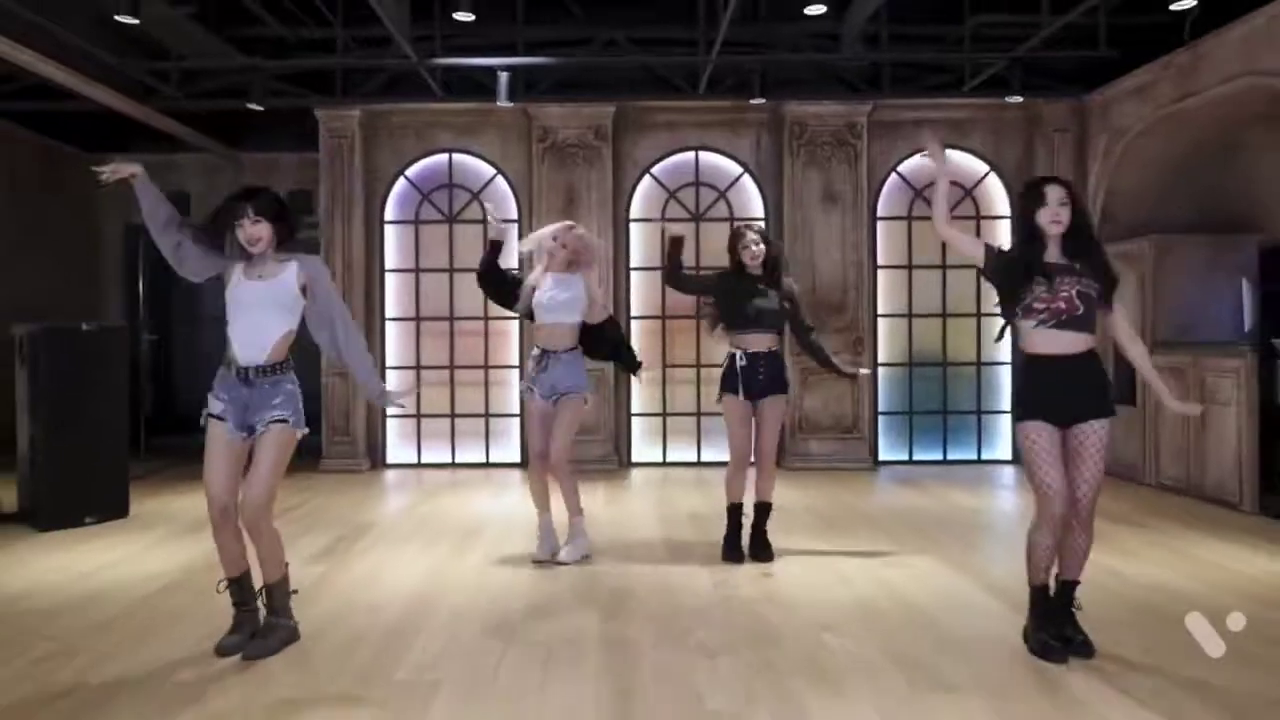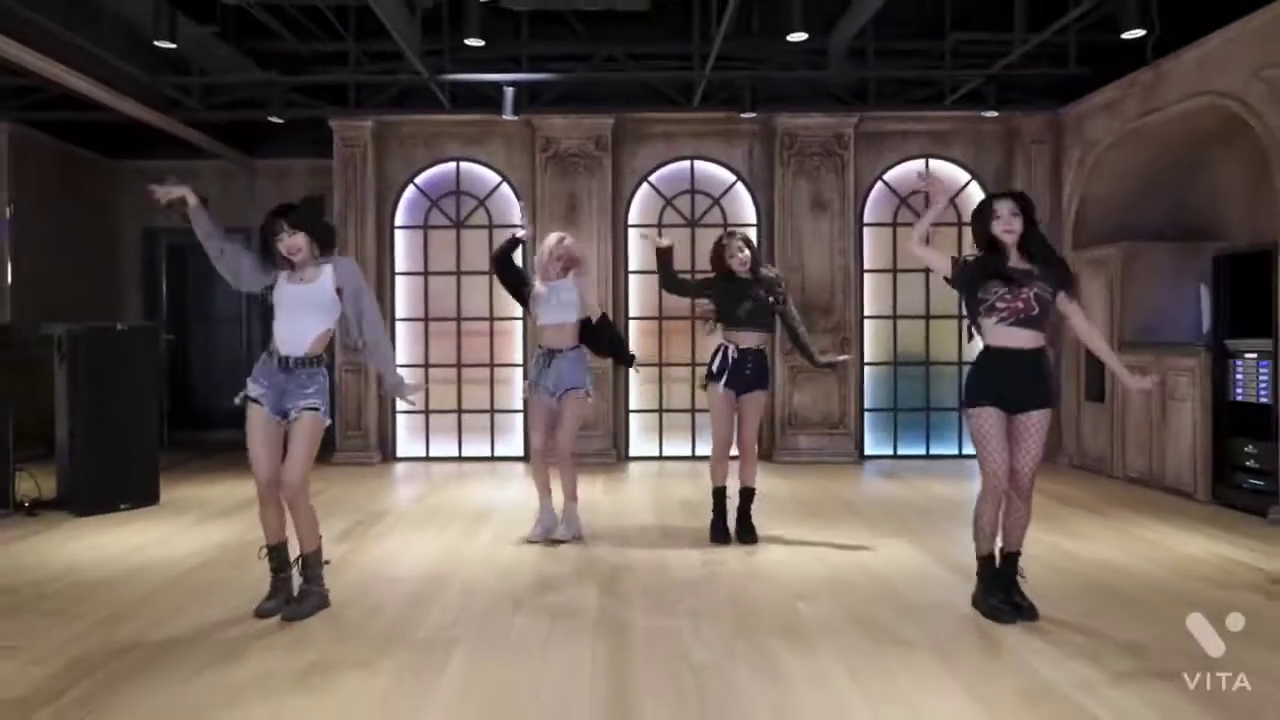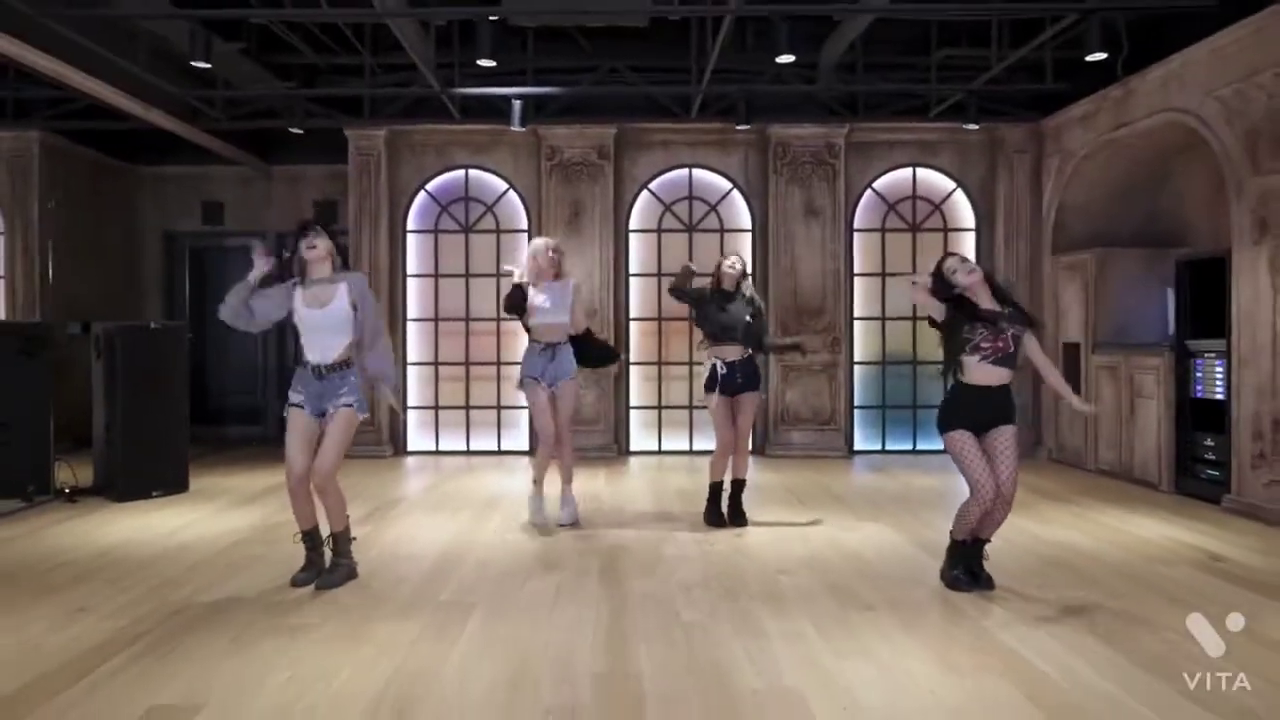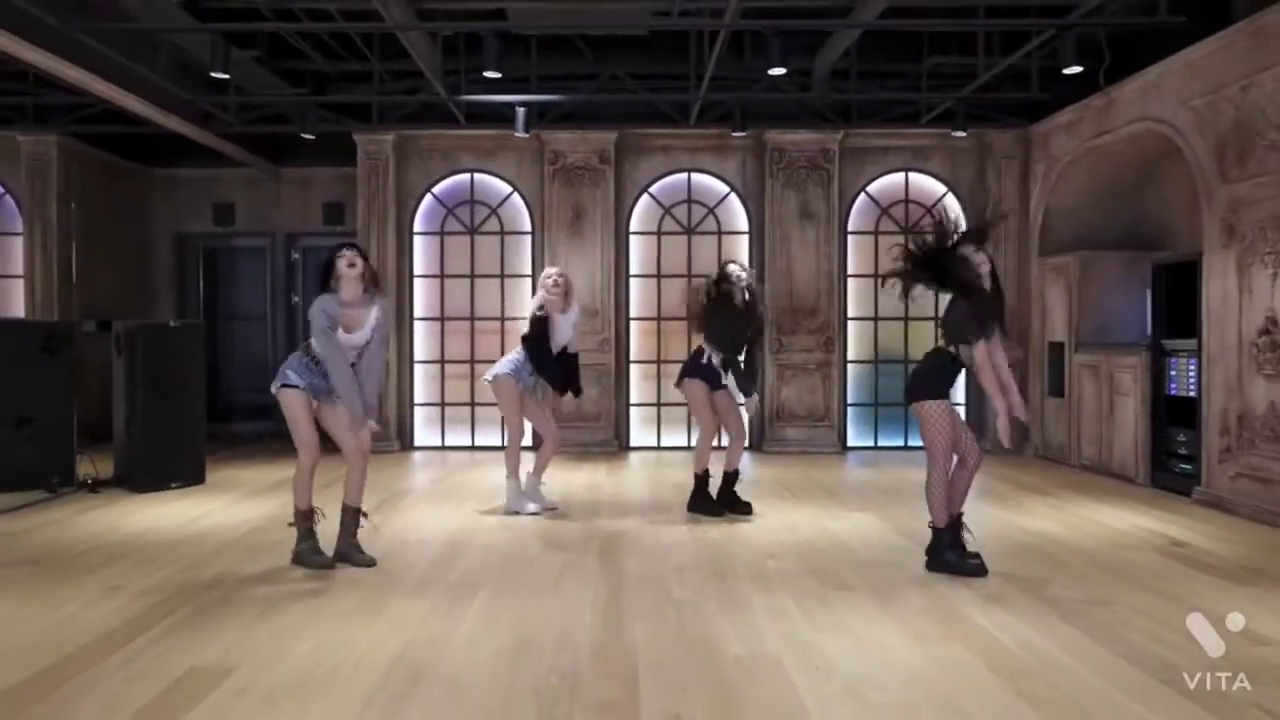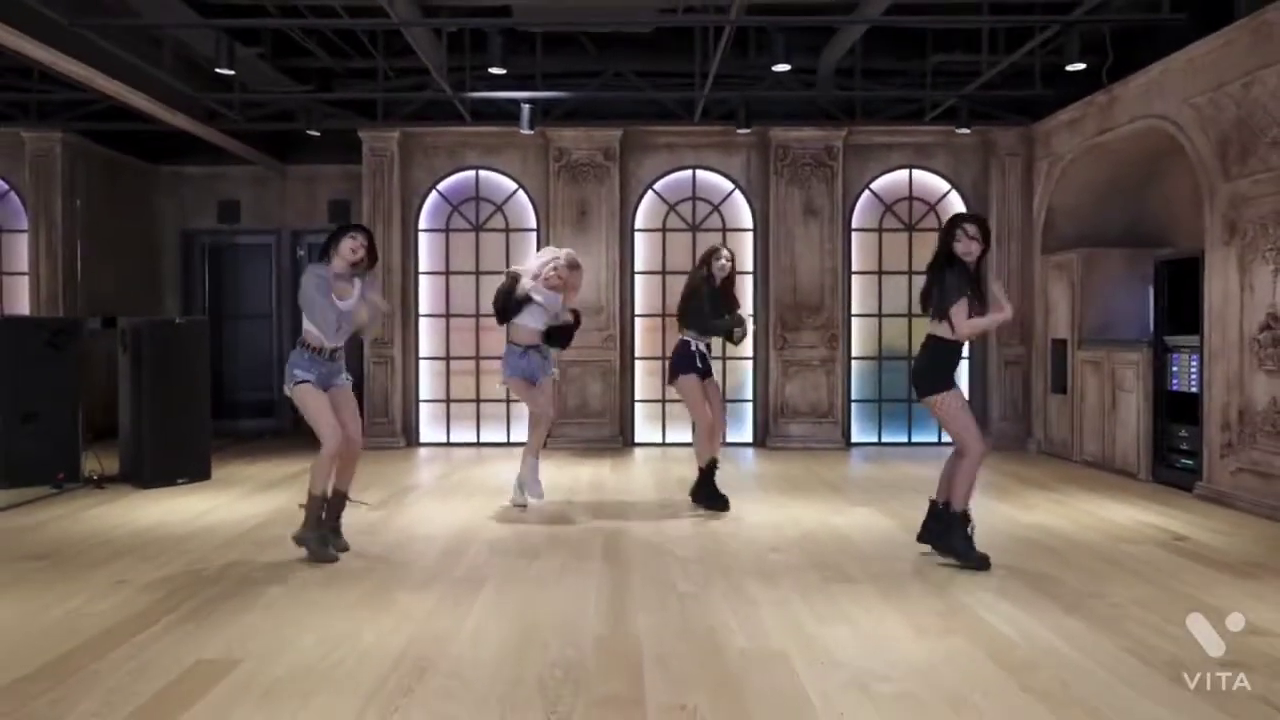
dt=0.5s
person 1, frame 1
left shoulder: (1091, 269)
right shoulder: (1010, 265)
left elbow: (1124, 334)
right elbow: (944, 227)
left wrist: (1165, 394)
right wrist: (942, 173)
left hip: (1087, 388)
right hip: (1036, 390)
left knee: (1084, 510)
right knee: (1054, 507)
left ankle: (1064, 610)
right ankle: (1039, 614)
person 1, frame 2
left shoulder: (1044, 273)
right shoulder: (973, 271)
left elbow: (1081, 325)
right elbow: (916, 246)
left wrist: (1123, 373)
right wrist: (937, 204)
left hip: (1033, 379)
right hip: (988, 379)
left knee: (1022, 485)
right knee: (996, 482)
left ankle: (1009, 579)
right ankle: (986, 581)
person 1, frame 3
left shoulder: (1014, 315)
right shoulder: (958, 314)
left elbow: (1041, 360)
right elbow: (918, 294)
left wrist: (1074, 398)
right wrist: (926, 283)
left hip: (1000, 410)
right hip: (961, 411)
left knee: (1006, 493)
right knee: (985, 492)
left ankle: (973, 557)
right ankle: (955, 559)
person 1, frame 4
left shoulder: (988, 300)
right shoulder: (967, 304)
left elbow: (997, 350)
right elbow: (980, 360)
left wrist: (1014, 394)
right wrist: (1001, 410)
left hip: (936, 386)
right hip: (928, 387)
left knee: (971, 454)
right knee: (942, 460)
person 1, frame 5
left shoulder: (967, 277)
right shoulder: (953, 275)
left elbow: (972, 326)
right elbow: (963, 328)
left wrist: (998, 310)
right wrist: (1003, 315)
left hip: (939, 370)
right hip: (935, 370)
left knee: (966, 445)
right knee: (975, 447)
left ankle: (937, 522)
person 2, frame 1
left shoulder: (306, 268)
right shoulder: (232, 268)
left elbow: (340, 327)
right elbow: (175, 239)
left wrist: (374, 387)
right wrist: (142, 179)
left hip: (276, 394)
right hip: (229, 393)
left knee: (253, 511)
right knee: (220, 510)
left ankle: (280, 618)
right ankle: (244, 614)
person 2, frame 2
left shoulder: (341, 271)
right shoulder: (279, 274)
left elbow: (369, 328)
right elbow: (223, 251)
left wrist: (392, 381)
right wrist: (192, 204)
left hip: (307, 384)
right hip: (266, 381)
left knee: (293, 487)
right knee: (266, 487)
left ankle: (313, 587)
right ankle: (280, 581)
person 2, frame 3
left shoulder: (354, 283)
right shoulder: (290, 292)
left elbow: (376, 337)
right elbow: (233, 316)
left wrist: (385, 380)
right wrist: (256, 276)
left hip: (344, 385)
right hip: (304, 387)
left knee: (322, 476)
right knee: (296, 476)
left ankle: (344, 558)
right ankle: (314, 556)
person 2, frame 4
left shoulder: (379, 310)
right shoulder: (324, 308)
left elbow: (372, 366)
right elbow: (337, 366)
left wrist: (369, 416)
right wrist: (358, 419)
left hip: (331, 386)
right hip: (298, 376)
left knee: (358, 452)
right knee: (310, 454)
person 2, frame 5
left shoulder: (362, 282)
right shoulder: (314, 276)
left elbow: (363, 320)
right elbow: (330, 327)
left wrist: (372, 309)
left hip: (336, 369)
right hip: (306, 367)
left knee: (354, 443)
right knee: (334, 441)
left ankle: (330, 520)
right ankle: (310, 528)
person 3, frame 1
left shoulder: (582, 282)
right shoulder: (531, 281)
left elbow: (603, 324)
right elbow: (487, 280)
left wrist: (631, 361)
right wrist: (495, 238)
left hip: (570, 372)
right hip: (538, 371)
left knee: (557, 459)
right knee: (537, 460)
left ankle: (578, 535)
right ankle: (546, 534)
person 3, frame 2
left shoulder: (574, 283)
right shoulder: (532, 286)
left elbow: (597, 322)
right elbow: (500, 259)
left wrist: (624, 356)
right wrist: (519, 238)
left hip: (571, 371)
right hip: (541, 372)
left knee: (562, 449)
right knee: (538, 450)
left ankle: (570, 519)
right ankle: (546, 513)
person 3, frame 3
left shoulder: (569, 287)
right shoulder: (526, 288)
left elbow: (579, 328)
right elbow: (512, 308)
right wrist: (521, 278)
left hip: (563, 361)
right hip: (536, 363)
left knee: (563, 435)
right knee: (547, 436)
left ankle: (567, 500)
right ankle: (536, 497)
person 3, frame 4
left shoulder: (571, 315)
right shoulder: (543, 314)
left elbow: (569, 355)
right elbow: (540, 354)
left wrist: (574, 388)
right wrist: (561, 387)
left hip: (527, 379)
right hip: (509, 370)
left knee: (552, 436)
right knee: (516, 432)
left ankle: (532, 489)
person 3, frame 5
left shoulder: (559, 299)
right shoulder: (519, 280)
left elbow: (555, 337)
right elbow: (502, 310)
left wrist: (569, 322)
right wrist: (523, 293)
left hip: (541, 361)
right hip: (516, 360)
left knee: (544, 420)
right knee: (543, 411)
left ankle: (524, 480)
right ankle: (529, 472)
person 4, frame 1
left shoulder: (782, 288)
right shoulder: (725, 283)
left elbow: (804, 335)
right elbow: (673, 279)
left wrist: (839, 369)
right wrist: (675, 243)
left hip: (772, 372)
right hip: (737, 373)
left knee: (767, 457)
right knee: (739, 457)
left ankle: (759, 532)
right ankle: (733, 533)
person 4, frame 2
left shoulder: (771, 283)
right shoulder: (717, 285)
left elbow: (792, 323)
right elbow: (670, 285)
left wrist: (814, 358)
right wrist: (664, 251)
left hip: (757, 366)
right hip: (725, 365)
left knee: (748, 445)
right knee: (722, 443)
left ankle: (744, 516)
right ankle: (719, 516)
person 4, frame 3
left shoulder: (750, 303)
right shoulder: (704, 297)
left elbow: (761, 344)
right elbow: (676, 291)
left wrist: (792, 344)
left hip: (747, 374)
right hip: (718, 376)
left knee: (742, 443)
right knee: (725, 444)
left ankle: (735, 503)
right ankle: (713, 504)
person 4, frame 4
left shoulder: (755, 311)
right shoulder: (717, 308)
left elbow: (752, 354)
right elbow: (728, 353)
left wrist: (752, 388)
right wrist: (748, 391)
left hip: (720, 376)
right hip: (698, 370)
left knee: (738, 432)
right knee: (709, 429)
left ankle: (727, 492)
right ankle: (700, 494)
person 4, frame 5
left shoulder: (726, 297)
right shoulder: (697, 287)
left elbow: (731, 333)
right elbow: (703, 325)
left wrist: (738, 328)
left hip: (704, 360)
right hip: (686, 359)
left knee: (718, 422)
right knee: (706, 422)
left ankle: (706, 485)
right ankle: (704, 485)
